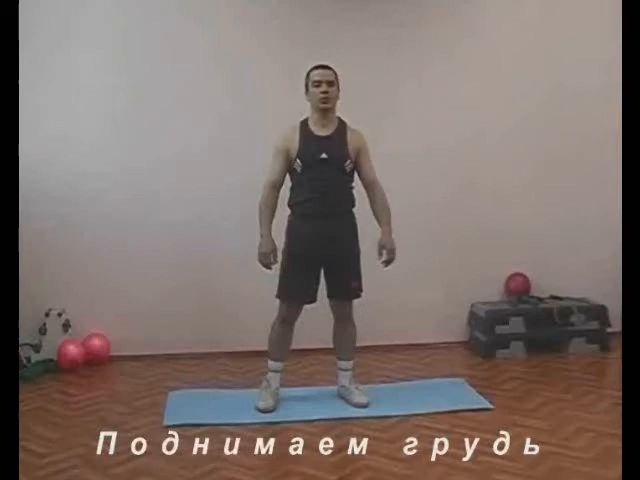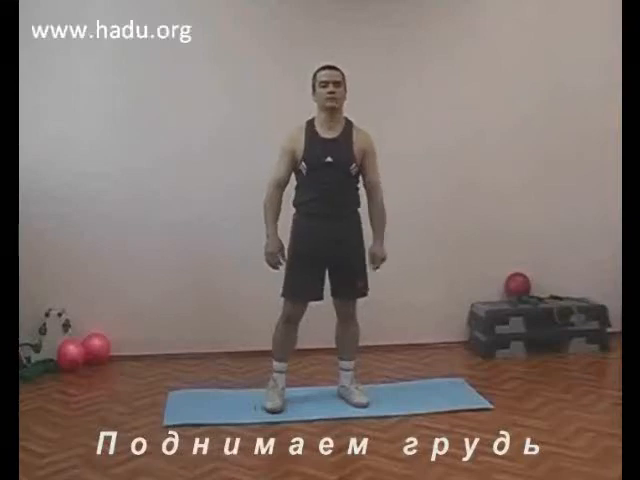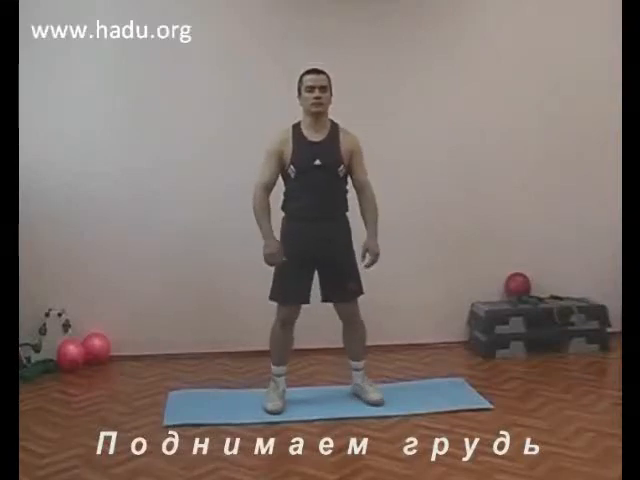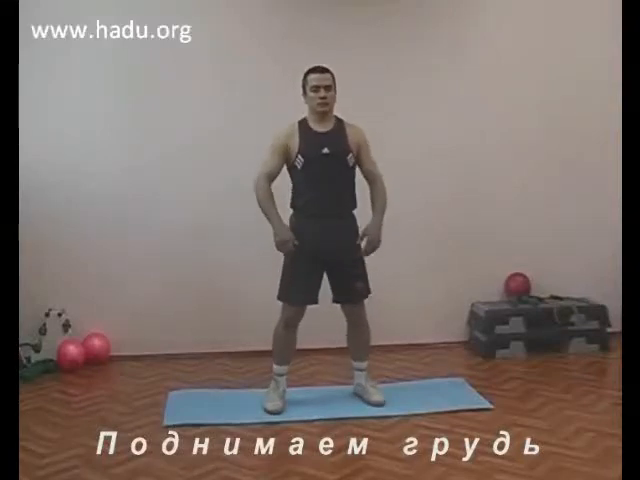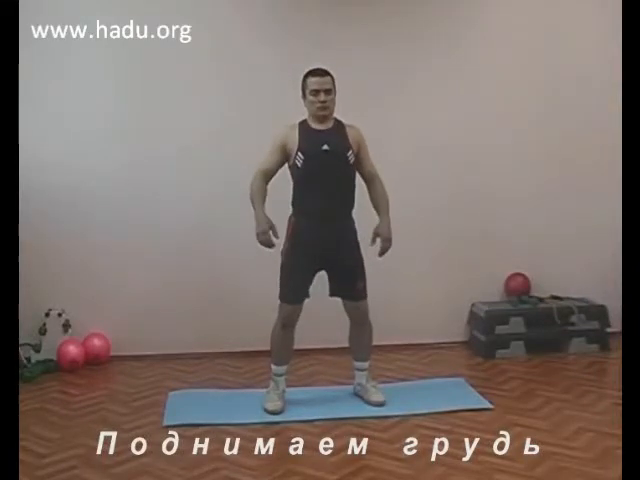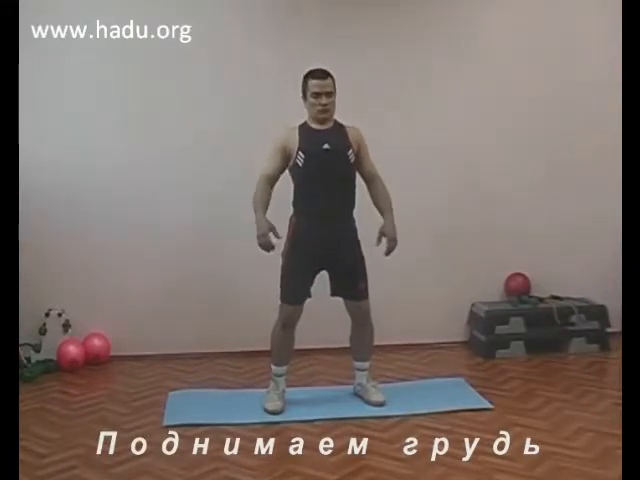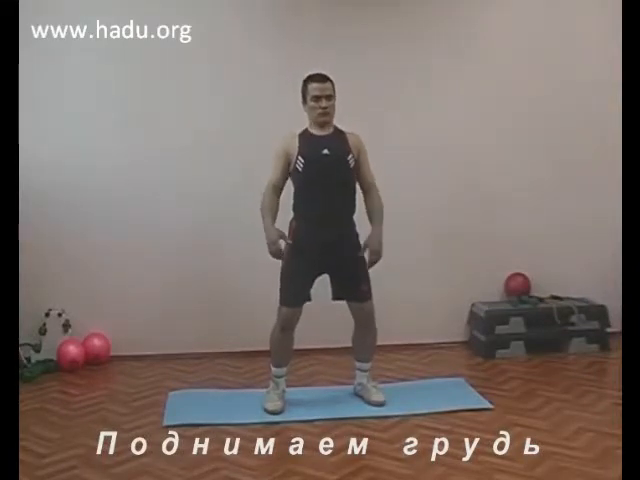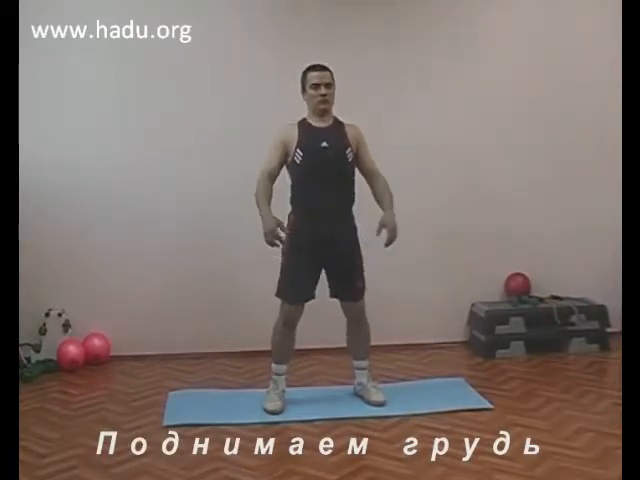
dt=0.4s
person 1, frame 1
left shoulder: (353, 138)
right shoulder: (290, 137)
left elbow: (373, 186)
right elbow: (271, 188)
left wrist: (386, 231)
right wrist: (265, 235)
left hip: (342, 233)
right hip: (302, 232)
left knee: (344, 312)
right knee: (287, 313)
left ankle: (346, 381)
right ankle: (271, 383)
person 1, frame 2
left shoulder: (360, 139)
right shoulder: (297, 138)
left elbow: (374, 192)
right elbow: (276, 187)
left wrist: (378, 240)
right wrist: (271, 235)
left hip: (347, 233)
right hip: (307, 232)
left knee: (347, 312)
right knee: (291, 312)
left ankle: (346, 382)
right ankle: (277, 383)
person 1, frame 3
left shoulder: (347, 141)
right shoulder: (284, 141)
left elbow: (364, 189)
right elbow: (261, 190)
left wrist: (372, 235)
right wrist: (268, 237)
left hip: (336, 235)
right hip: (296, 235)
left knee: (351, 313)
right knee: (285, 315)
left ankle: (360, 379)
right ankle: (277, 385)
person 1, frame 4
left shoulder: (353, 134)
right shoulder: (290, 136)
left elbow: (375, 180)
right elbow: (262, 181)
left wrist: (377, 222)
right wrist: (277, 225)
left hip: (345, 233)
right hip: (304, 234)
left knee: (356, 313)
right knee: (290, 315)
left ankle: (362, 380)
right ankle: (277, 385)
person 1, frame 5
left shoulder: (352, 135)
right shoulder: (290, 136)
left elbow: (372, 179)
right elbow: (261, 176)
left wrist: (384, 219)
right wrist: (260, 215)
left hip: (343, 234)
right hip: (303, 234)
left knee: (360, 312)
right knee: (287, 314)
left ankle: (362, 380)
right ankle: (276, 385)
person 1, frame 6
left shoulder: (352, 135)
right shoulder: (291, 138)
left elbow: (373, 179)
right elbow: (266, 180)
left wrist: (388, 218)
right wrist: (260, 218)
left hip: (344, 234)
right hip: (304, 235)
left knee: (361, 311)
right knee: (288, 315)
left ankle: (363, 380)
right ankle: (277, 386)
person 1, frame 7
left shoulder: (352, 142)
right shoulder: (291, 145)
left elbow: (370, 189)
right elbow: (273, 189)
left wrist: (377, 231)
right wrist: (269, 228)
left hip: (345, 240)
right hip: (303, 241)
left knee: (366, 314)
right knee: (286, 317)
left ankle: (363, 380)
right ankle: (276, 386)
person 1, frame 8
left shoulder: (351, 133)
right shoulder: (290, 134)
left elbow: (373, 175)
right elbow: (265, 178)
left wrist: (389, 211)
right wrist: (266, 215)
left hip: (343, 233)
right hip: (302, 234)
left knee: (356, 311)
right knee: (289, 313)
left ankle: (363, 380)
right ankle: (276, 386)
